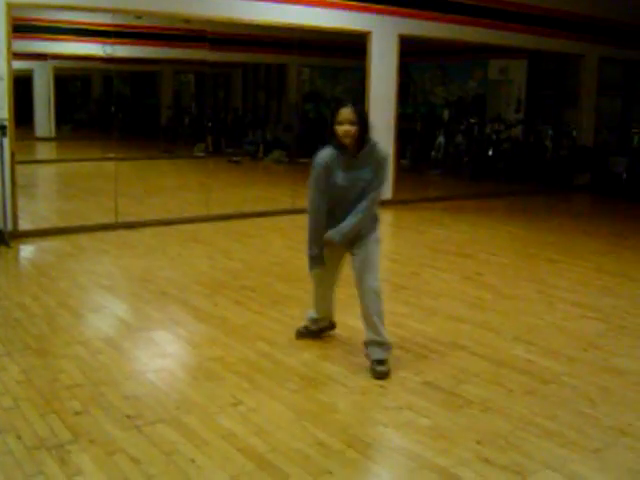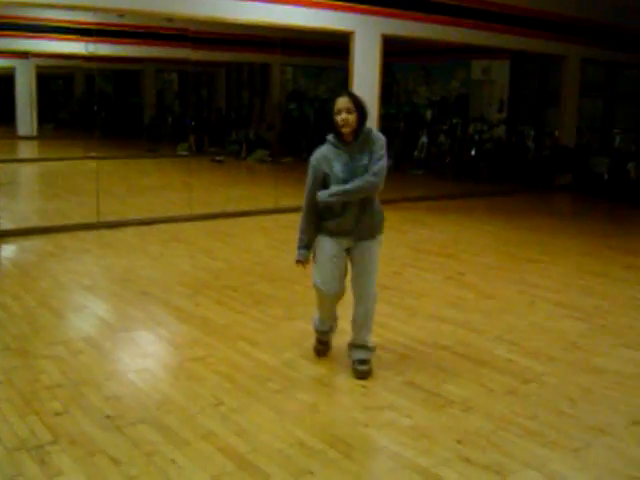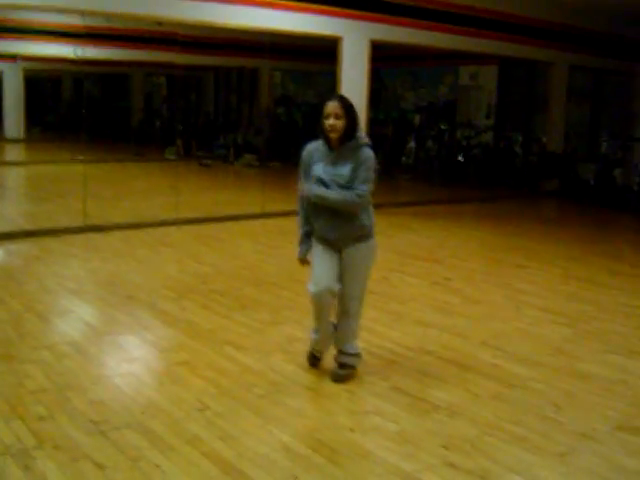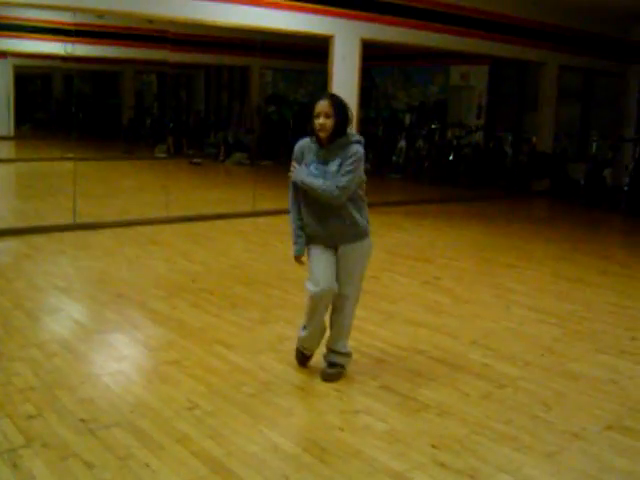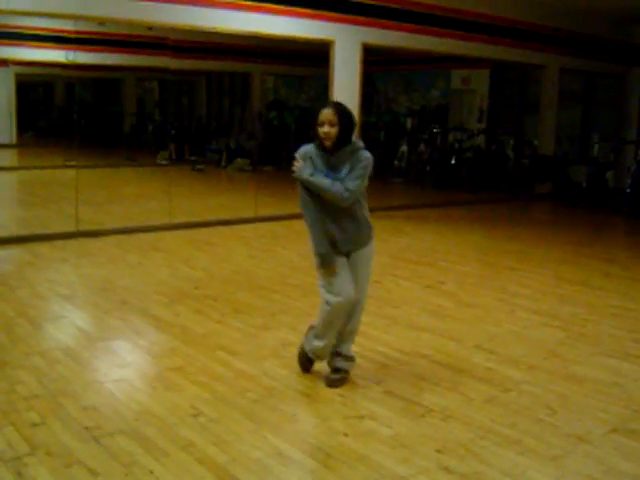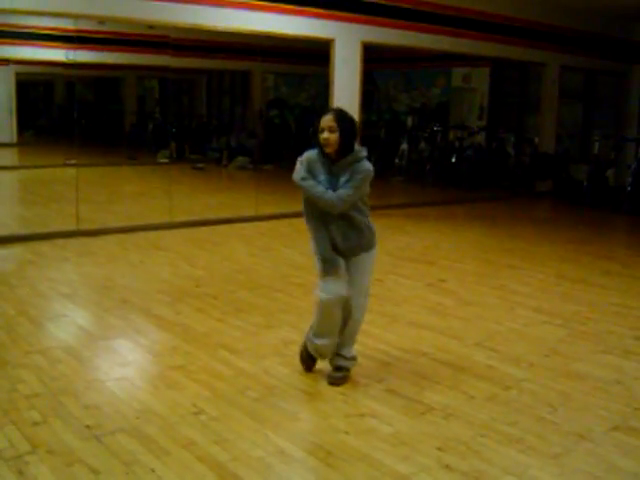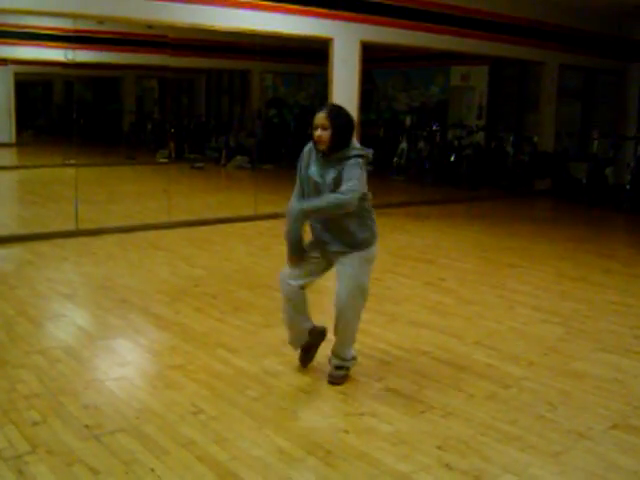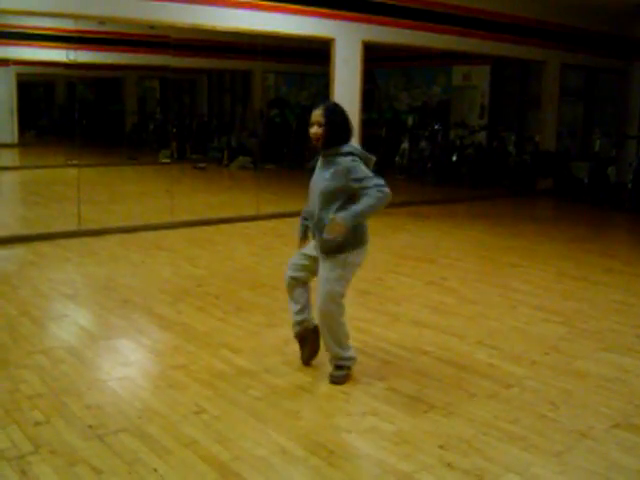
dt=0.2s
person 1, frame 1
left shoulder: (378, 157)
right shoulder: (325, 160)
left elbow: (370, 202)
right elbow: (318, 210)
left wrist: (343, 231)
right wrist: (315, 252)
left hip: (365, 233)
right hip: (331, 234)
left knee: (370, 288)
right knee: (323, 282)
left ankle: (378, 350)
right ankle: (320, 321)
person 1, frame 2
left shoulder: (376, 142)
right shoulder: (322, 156)
left elbow: (374, 182)
right elbow: (310, 203)
left wrist: (330, 194)
right wrist: (303, 246)
left hip: (367, 232)
right hip: (331, 232)
left knee: (365, 292)
right knee: (327, 287)
left ankle: (361, 351)
right ankle: (324, 327)
person 1, frame 3
left shoulder: (364, 155)
right shoulder: (312, 152)
left elbow: (356, 200)
right elbow: (305, 200)
left wrist: (315, 193)
right wrist: (304, 243)
left hip: (358, 239)
right hip: (324, 238)
left knee: (351, 298)
right knee: (322, 290)
left ankle: (347, 356)
right ankle: (319, 344)
person 1, frame 4
left shoulder: (354, 152)
right shoulder: (303, 149)
left elbow: (337, 192)
right elbow: (296, 198)
left wrist: (303, 177)
right wrist: (298, 242)
left hip: (354, 237)
right hip: (318, 237)
left knee: (346, 297)
right knee: (321, 289)
left ankle: (337, 356)
right ankle: (307, 341)
person 1, frame 5
left shoulder: (362, 159)
right shoulder: (306, 155)
left elbow: (344, 197)
right elbow: (311, 207)
left wrist: (307, 175)
right wrist: (323, 251)
left hip: (359, 242)
right hip: (327, 243)
left knee: (355, 303)
right knee: (340, 298)
left ankle: (341, 361)
right ankle: (314, 345)
person 1, frame 6
left shoulder: (363, 168)
right shoulder: (309, 161)
left elbow: (337, 203)
right elbow: (312, 210)
left wrist: (302, 182)
right wrist: (325, 255)
left hip: (359, 245)
right hip: (327, 245)
left knee: (354, 306)
right knee: (331, 297)
left ankle: (342, 360)
right ankle: (317, 344)
person 1, frame 7
left shoulder: (354, 165)
right shoulder: (310, 154)
left elbow: (347, 202)
right elbow: (299, 196)
left wrist: (303, 210)
right wrist: (292, 237)
left hip: (357, 244)
right hip: (324, 242)
left knee: (346, 305)
right knee: (290, 282)
left ankle: (342, 361)
right ankle: (307, 336)
person 1, frame 8
left shoulder: (349, 162)
right shoulder: (325, 156)
left elbow: (380, 192)
left wrist: (348, 218)
right wrist: (305, 224)
left hip: (344, 247)
right hip: (320, 241)
left knee: (327, 306)
right knee: (295, 272)
left ankle: (342, 360)
right ankle: (307, 330)
